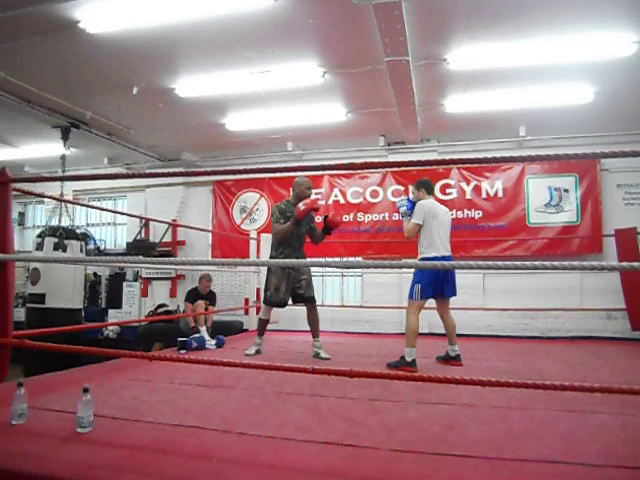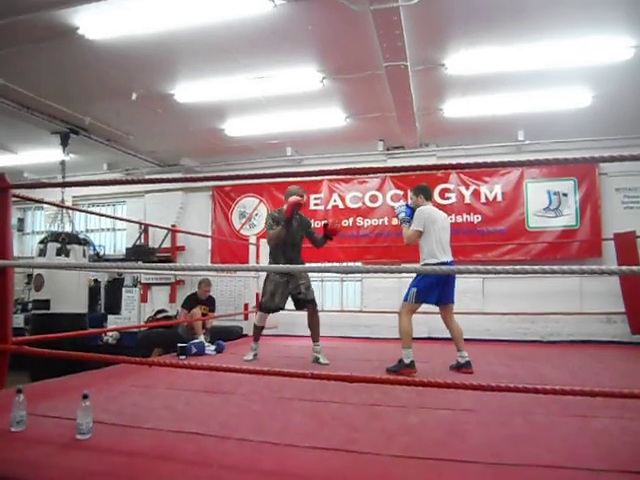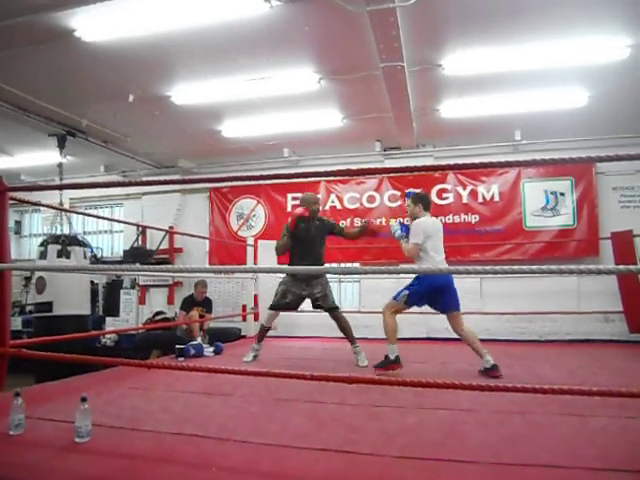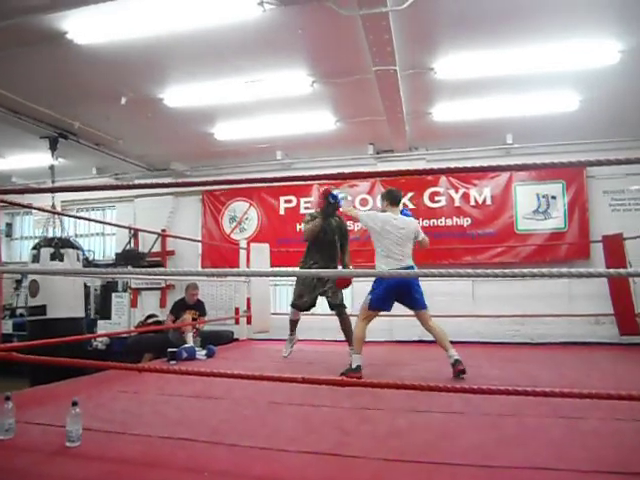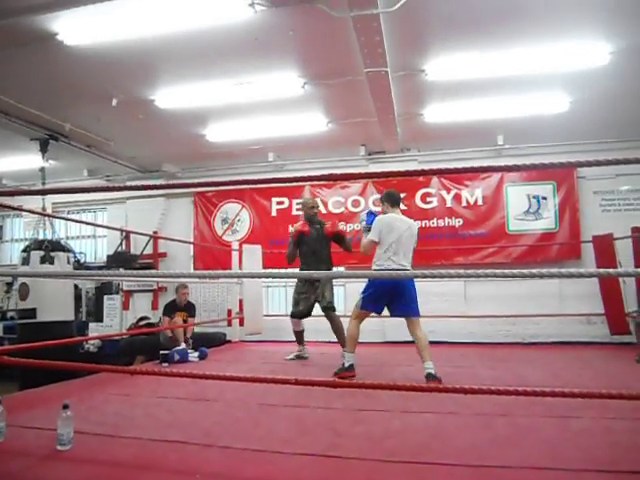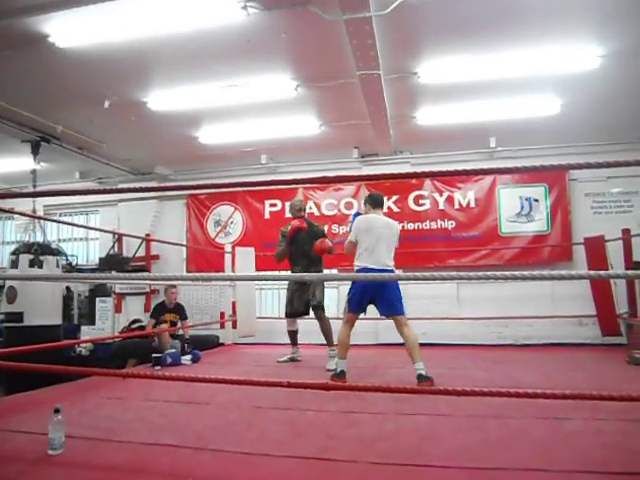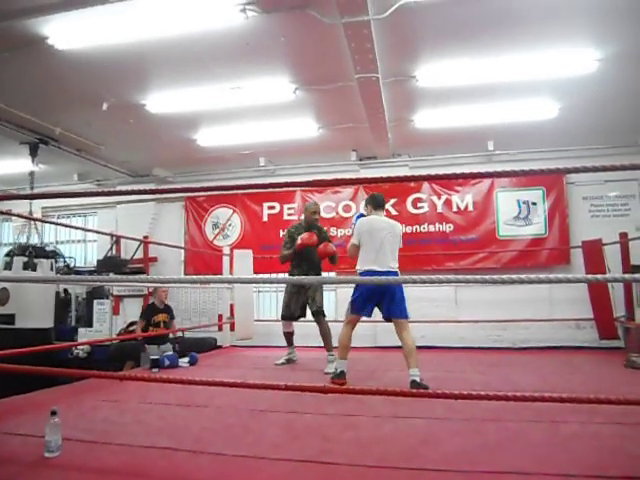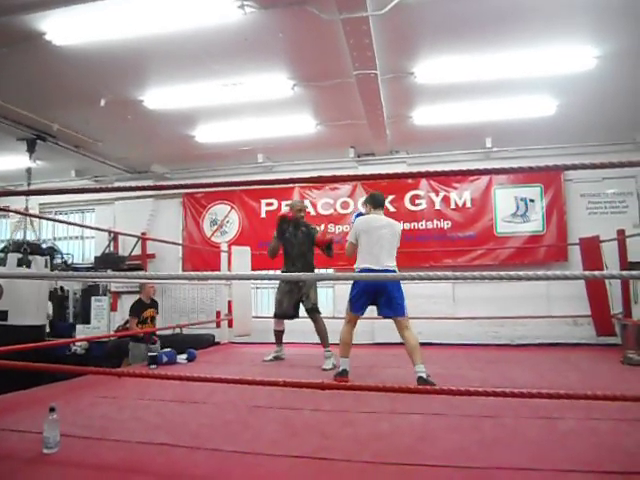
dt=0.3s
person 1, frame 1
left shoulder: (423, 205)
right shoulder: (445, 210)
left elbow: (409, 233)
left wrist: (405, 214)
left hip: (430, 262)
right hip: (446, 261)
left knee: (413, 310)
right knee: (444, 310)
left ankle: (409, 359)
right ankle: (453, 354)
person 1, frame 2
left shoulder: (422, 211)
right shoulder: (443, 216)
left elbow: (409, 240)
left wrist: (404, 220)
right wrist: (411, 218)
left hip: (432, 268)
right hip: (447, 267)
left knee: (405, 312)
right knee: (448, 317)
left ankle: (407, 361)
right ankle: (464, 361)
person 1, frame 3
left shoulder: (418, 225)
right shoulder: (436, 223)
left elbow: (410, 254)
left wrist: (401, 236)
left hip: (427, 278)
right hip: (445, 278)
left knee: (389, 310)
right knee: (459, 327)
left ankle: (393, 357)
right ankle: (489, 364)
person 1, frame 4
left shoulder: (377, 218)
right shoulder: (411, 223)
left elbow: (350, 212)
right elbow: (424, 244)
left hip: (387, 279)
right hip: (409, 276)
left knee: (363, 319)
right knee: (427, 322)
left ankle: (355, 367)
right ankle: (455, 360)
person 1, frame 5
left shoulder: (381, 220)
right shoulder: (413, 225)
left elbow: (365, 249)
left wrist: (366, 229)
left hip: (381, 277)
right hip: (404, 278)
left knee: (356, 318)
right knee: (415, 327)
left ankle: (348, 365)
right ankle: (430, 372)
person 1, frame 6
left shoulder: (360, 220)
right shoulder: (394, 225)
left elbow: (348, 250)
left wrist: (352, 229)
left hip: (364, 276)
right hip: (387, 277)
left knee: (347, 323)
right knee: (403, 326)
left ankle: (340, 371)
right ankle: (421, 373)
person 1, frame 7
left shoulder: (362, 223)
right shoulder: (397, 226)
left elbow: (351, 252)
left hip: (367, 278)
right hip: (391, 278)
left knee: (349, 324)
right knee: (403, 329)
left ankle: (341, 372)
right ankle: (415, 378)
person 1, frame 8
left shoulder: (360, 222)
right shoulder: (396, 225)
left elbow: (349, 251)
left hip: (365, 276)
right hip: (389, 277)
left knee: (349, 322)
right knee: (404, 327)
left ankle: (343, 370)
right ankle: (421, 375)
person 2, frame 1
left shoulder: (308, 212)
right shoulder: (280, 208)
left elbow: (316, 239)
right elbow: (277, 235)
left wrist: (327, 229)
right wrist: (296, 219)
left knee: (311, 303)
right knee: (268, 303)
left ankle: (317, 346)
right ankle: (258, 343)
person 2, frame 2
left shoulder: (303, 220)
right shoulder: (274, 216)
left elbow: (317, 243)
right elbow: (272, 241)
left wrist: (327, 236)
right wrist: (286, 222)
left hip: (297, 270)
right hip: (278, 271)
left knee: (312, 307)
right knee: (264, 310)
left ankle: (317, 351)
right ankle: (254, 348)
person 2, frame 3
left shoulder: (324, 224)
right shoulder: (293, 225)
left elbow: (349, 234)
right elbow: (279, 251)
left wrist: (363, 229)
right wrist: (291, 232)
left hip: (316, 277)
right hip: (294, 276)
left knee: (334, 312)
right knee: (273, 311)
left ankle: (357, 349)
right ankle: (256, 349)
person 2, frame 4
left shoulder: (341, 223)
right shoulder: (312, 217)
left elbow: (344, 250)
right elbow: (307, 236)
left wrist: (346, 268)
right wrist: (323, 214)
right hip: (309, 270)
left knee: (340, 310)
right knee: (296, 307)
left ankle: (353, 350)
right ankle: (291, 338)
person 2, frame 5
left shoulder: (326, 227)
right shoulder: (297, 231)
left elbow: (348, 248)
right elbow: (289, 260)
left wrist: (341, 235)
right wrist: (294, 242)
left hip: (323, 277)
right hip: (305, 278)
left knee: (330, 313)
right knee: (296, 317)
right ankle: (302, 349)
person 2, frame 6
left shoulder: (315, 228)
right shoulder: (285, 232)
left elbow: (331, 251)
right elbow: (278, 258)
left wrist: (327, 246)
right wrist: (289, 239)
left hip: (314, 275)
left knee: (319, 312)
right knee: (290, 315)
left ankle: (332, 353)
right ankle: (295, 352)
person 2, frame 7
left shoulder: (322, 233)
right shoulder: (292, 231)
left elbow: (334, 262)
right elbow: (282, 259)
left wrist: (332, 254)
right wrist: (296, 249)
left knee: (319, 317)
right knee: (286, 317)
left ankle: (331, 358)
right ankle: (291, 353)
person 2, frame 8
left shoulder: (311, 230)
right shoulder: (283, 230)
left elbow: (329, 254)
right elbow: (272, 254)
left wrist: (328, 245)
right wrist: (278, 233)
left hip: (307, 278)
right hip: (288, 278)
left knee: (314, 314)
right knee: (278, 315)
left ankle: (328, 354)
right ankle: (279, 351)
